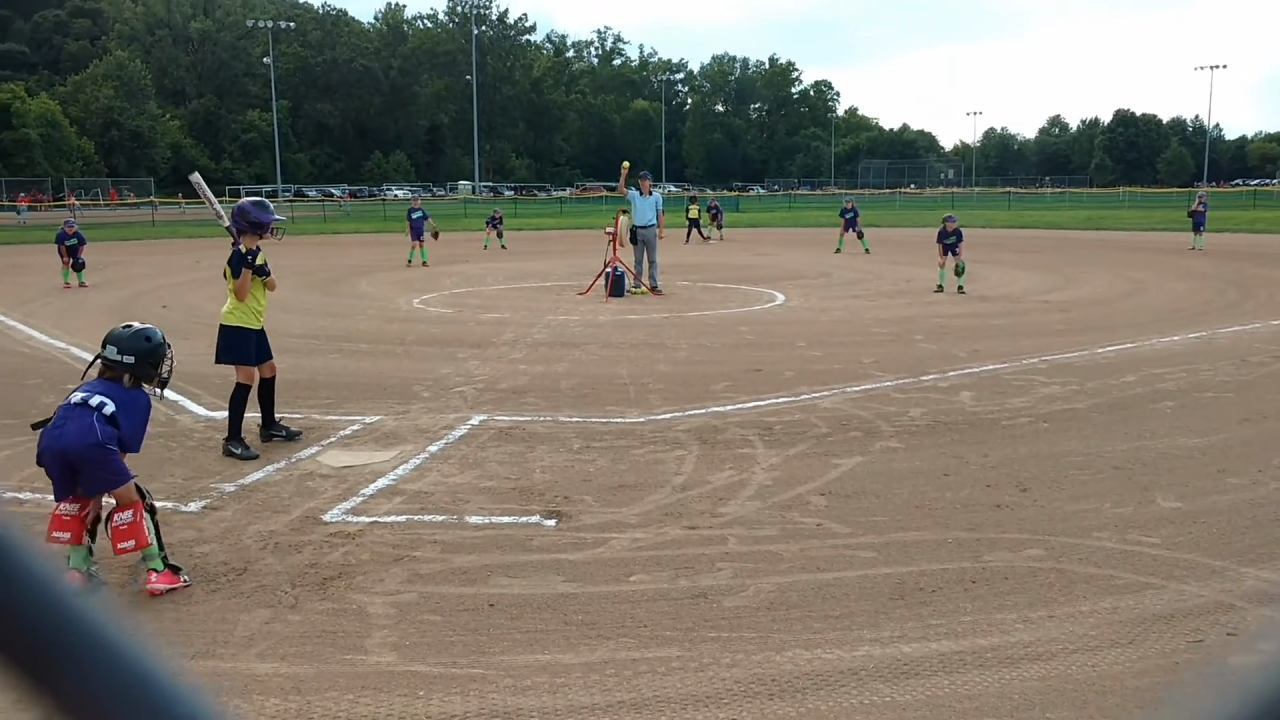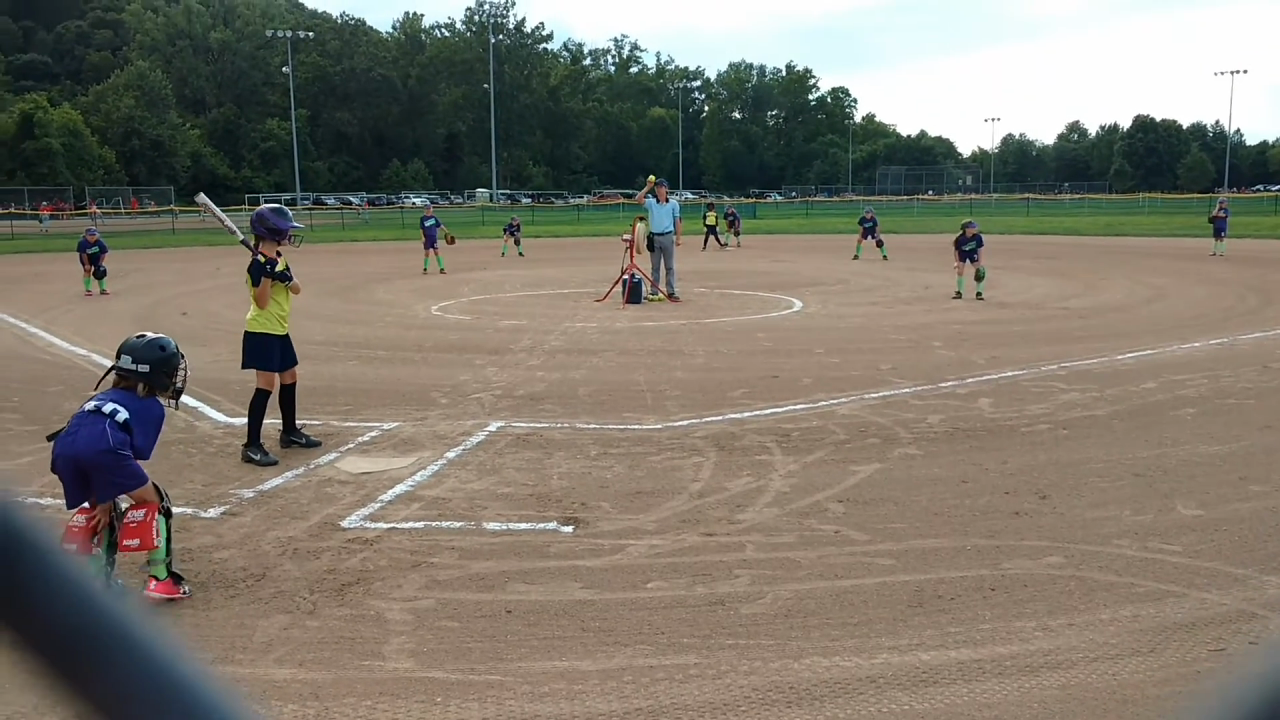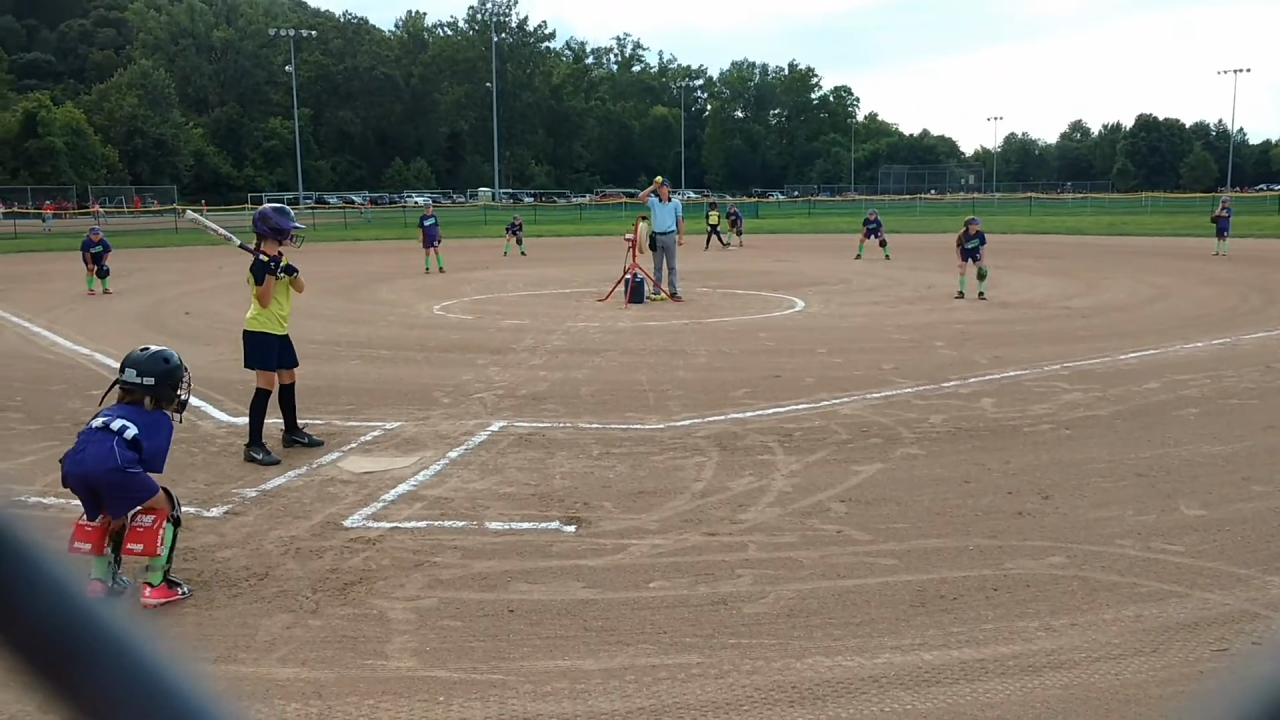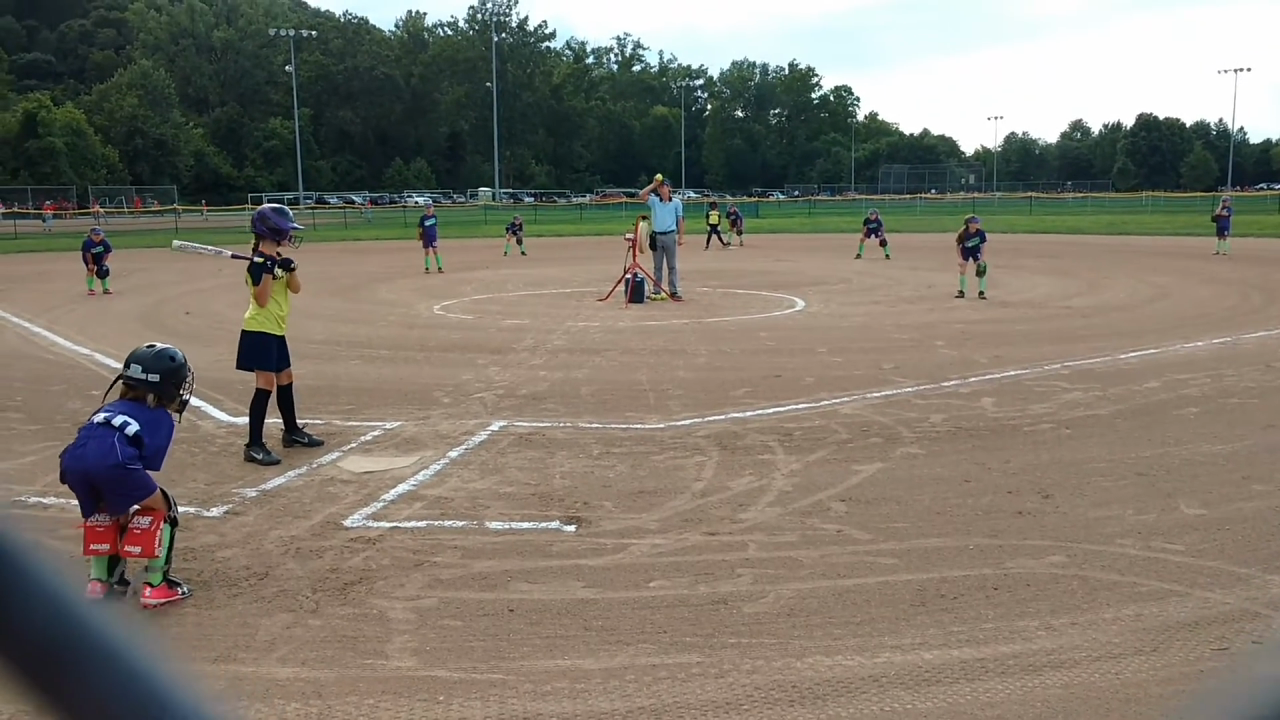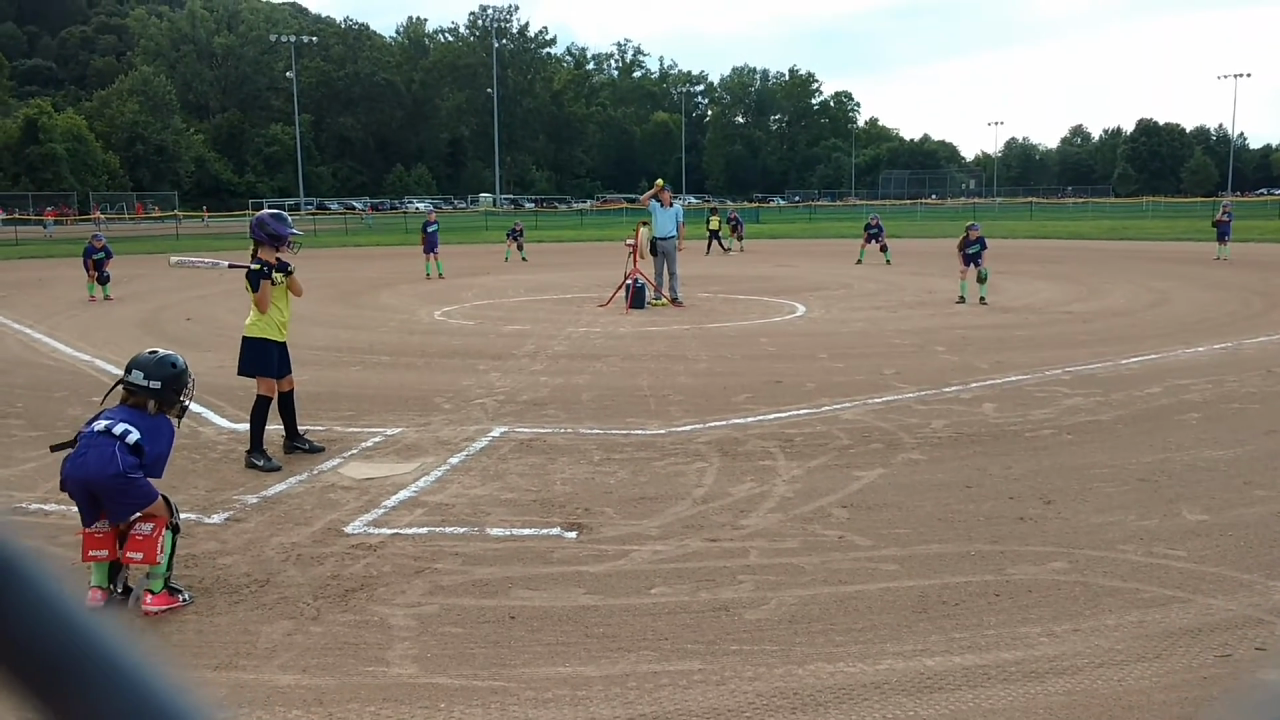
dt=0.2s
person 1, frame 1
left shoulder: (90, 386)
right shoulder: (139, 398)
right elbow: (121, 451)
right wrist: (97, 495)
left hip: (50, 441)
right hip: (90, 441)
left knee: (81, 499)
right knee: (132, 500)
left ankle: (78, 570)
right ankle: (159, 571)
person 1, frame 2
left shoulder: (105, 397)
right shoulder: (153, 407)
right elbow: (134, 457)
right wrist: (107, 500)
left hip: (64, 449)
right hip: (103, 449)
left knee: (96, 508)
right knee: (153, 502)
left ankle: (97, 575)
right ankle: (160, 579)
person 1, frame 3
left shoulder: (110, 411)
right shoulder: (160, 420)
right elbow: (145, 470)
right wrist: (122, 510)
left hip: (74, 465)
right hip: (112, 465)
left knee: (107, 512)
right knee: (165, 508)
left ankle: (100, 578)
right ankle: (156, 585)
person 1, frame 4
left shoulder: (112, 406)
right shoulder: (162, 418)
right elbow: (146, 466)
right wrist: (124, 505)
left hip: (73, 461)
right hip: (112, 462)
left knee: (104, 511)
right knee: (161, 509)
left ankle: (99, 579)
right ankle: (156, 585)
person 1, frame 5
left shoulder: (110, 413)
right shoulder: (163, 425)
right elbow: (148, 474)
right wrist: (126, 511)
left hip: (73, 470)
right hip: (113, 471)
left knee: (105, 519)
right knee: (163, 515)
left ankle: (99, 587)
right ankle: (157, 592)
person 2, frame 1
left shoulder: (257, 252)
right shoulder: (238, 256)
left elbow: (273, 286)
right elbow: (240, 295)
left wrist: (265, 273)
right wrist: (247, 266)
left hip: (255, 324)
right hip: (238, 324)
left knee: (268, 371)
right knee: (246, 379)
left ankle: (269, 425)
right ankle: (233, 440)
person 2, frame 2
left shoulder: (278, 258)
right shoulder: (258, 263)
left elbow: (297, 290)
right elbow: (261, 303)
left wrist: (287, 278)
right wrist: (266, 275)
left hip: (279, 329)
right hip: (261, 330)
left knee: (289, 378)
right knee: (266, 384)
left ankle: (290, 431)
right ankle: (252, 446)
person 2, frame 3
left shoulder: (279, 258)
right shoulder: (260, 262)
left elbow: (300, 288)
right elbow: (264, 301)
left wrist: (294, 273)
right wrist: (270, 272)
left hip: (279, 329)
right hip: (261, 330)
left knee: (288, 378)
right knee: (266, 384)
left ankle: (291, 431)
right ankle: (254, 446)
person 2, frame 4
left shoulder: (277, 258)
right shoulder: (258, 262)
left elbow: (296, 288)
right elbow: (261, 301)
left wrist: (291, 268)
right wrist: (267, 271)
left hip: (276, 330)
right hip: (260, 330)
left knee: (285, 379)
right knee: (266, 385)
left ankle: (292, 431)
right ankle: (254, 446)
person 2, frame 5
left shoulder: (277, 263)
right shoulder: (257, 268)
left elbow: (298, 291)
right elbow: (262, 307)
left wrist: (288, 272)
right wrist: (265, 277)
left hip: (277, 336)
right hip: (261, 336)
left knee: (286, 385)
right knee: (267, 391)
left ankle: (293, 438)
right ankle: (255, 452)
